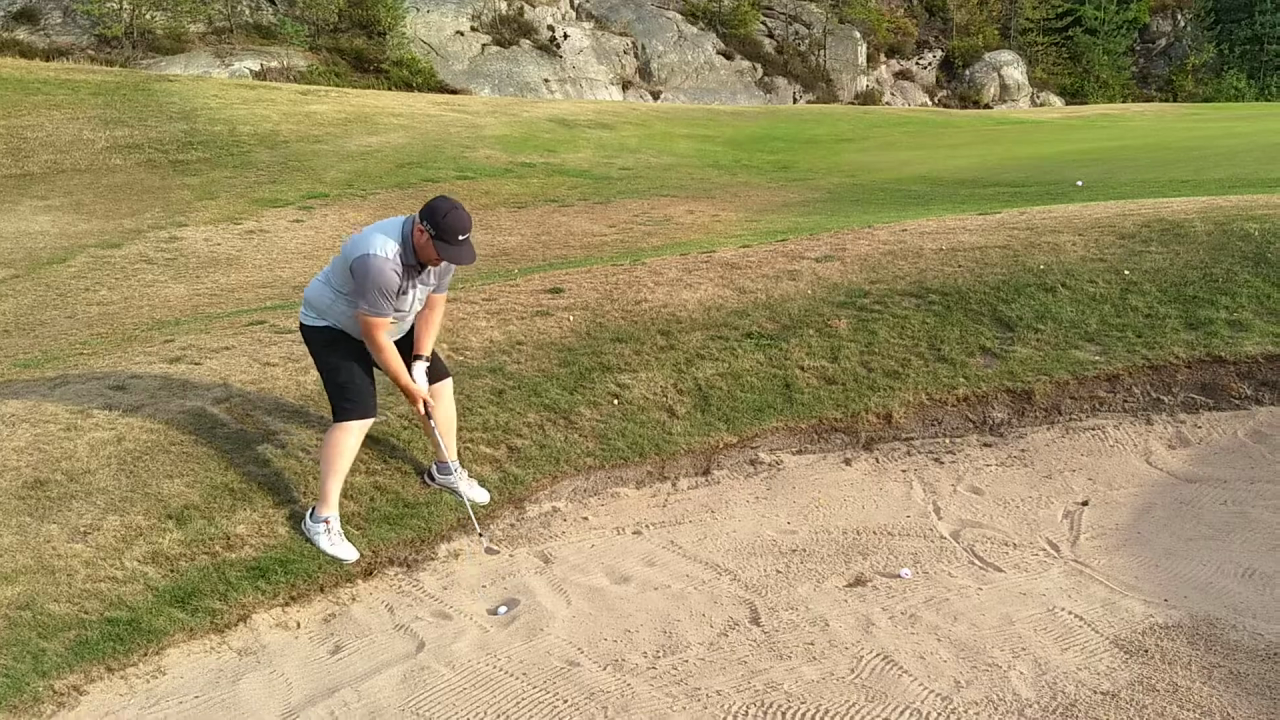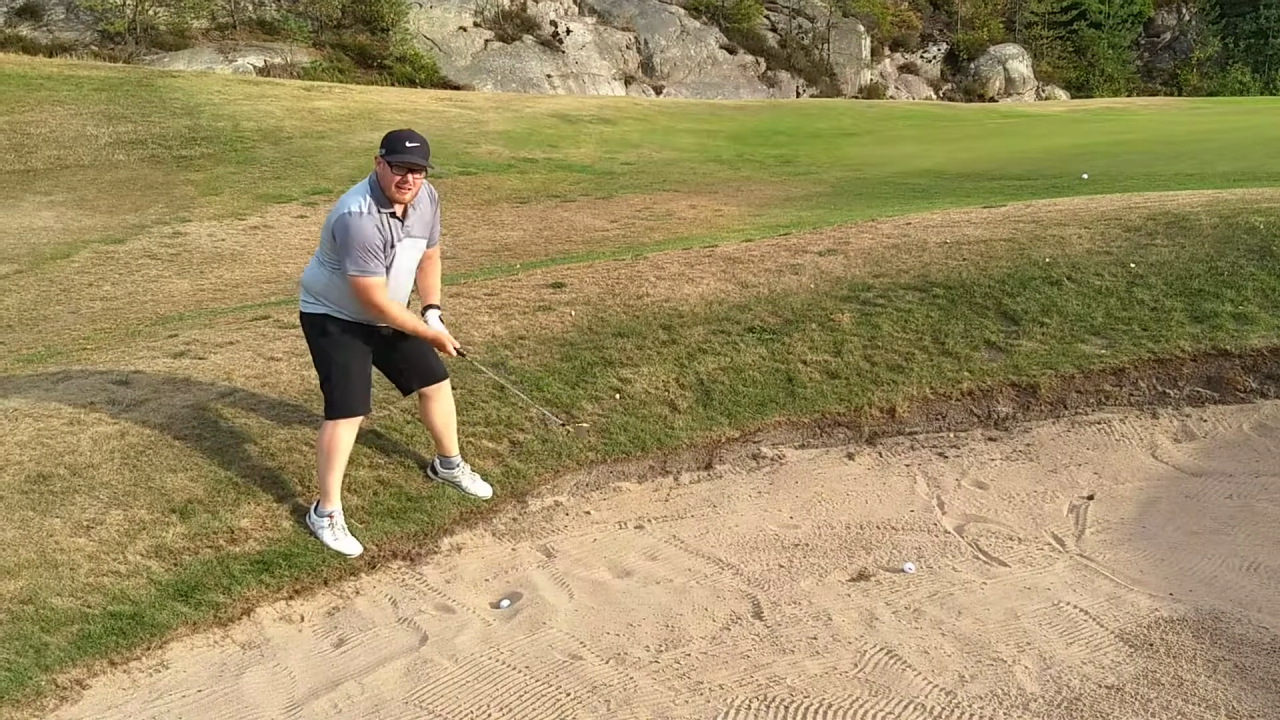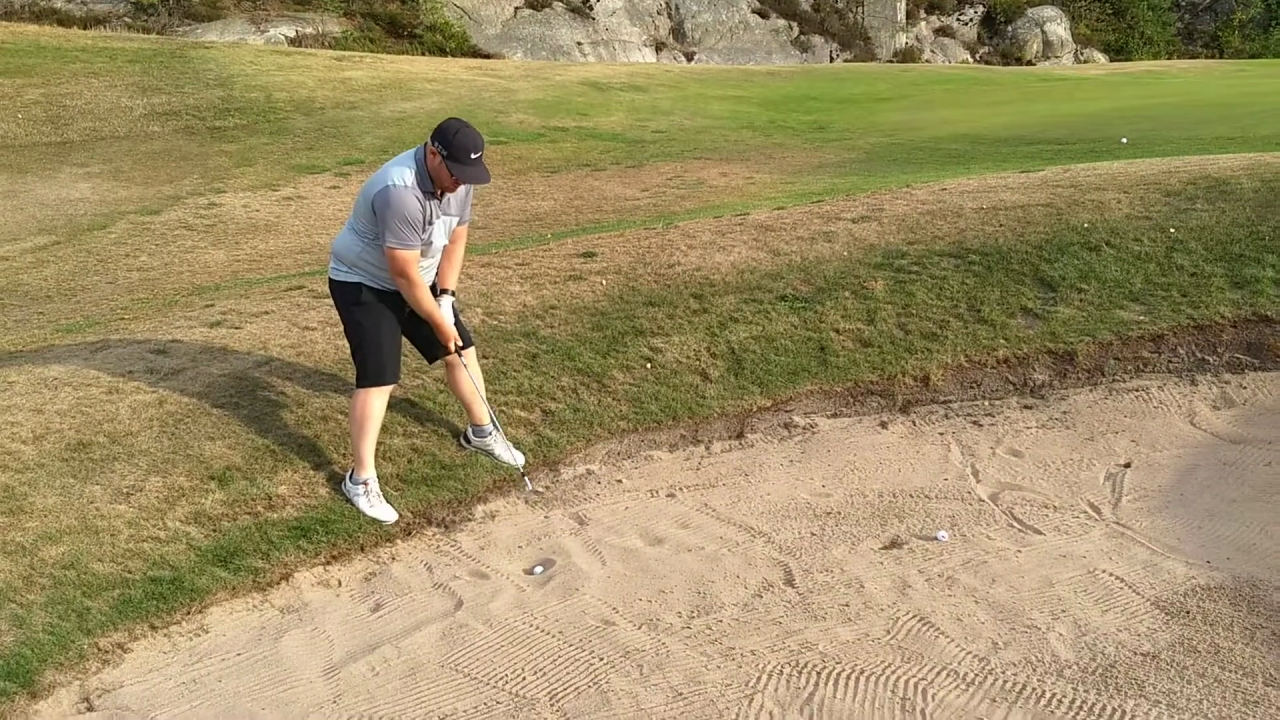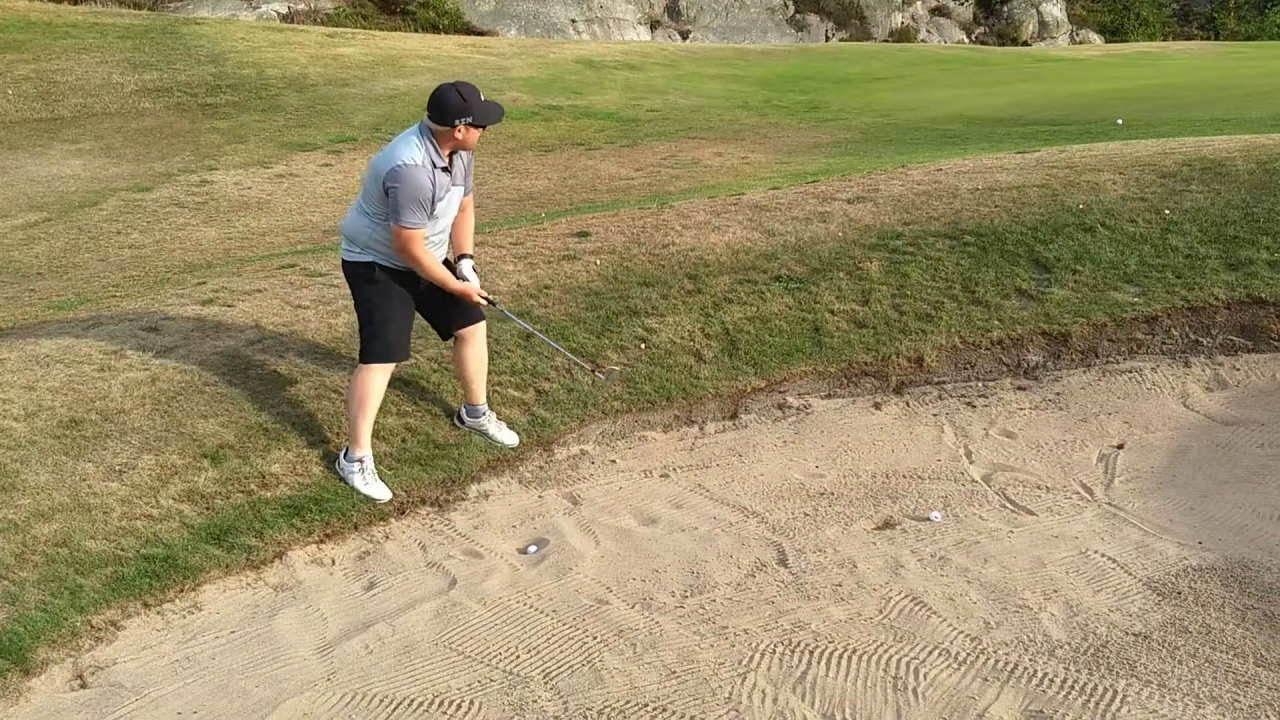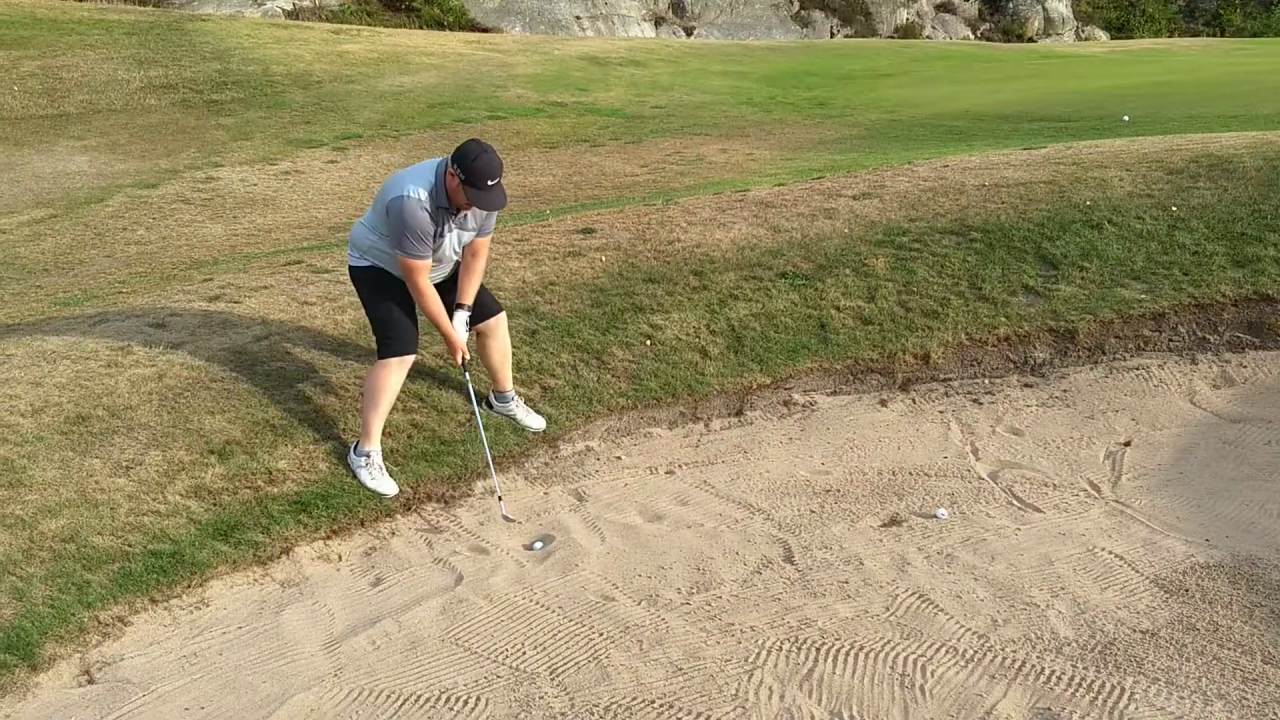
dt=1s
person 1, frame 1
left shoulder: (441, 247)
right shoulder: (380, 259)
left elbow: (432, 307)
right elbow: (376, 337)
left wrist: (420, 365)
right wrist: (408, 388)
left hip: (391, 320)
right hip: (333, 326)
left knee: (440, 380)
right knee: (357, 415)
left ankle: (447, 469)
right ankle: (322, 518)
person 1, frame 2
left shoulder: (426, 199)
right shoulder: (358, 217)
left elbow: (429, 255)
right elbow: (373, 299)
left wrist: (433, 311)
right wrist: (429, 333)
left hip: (389, 315)
right hip: (336, 317)
left knee: (435, 383)
right knee: (347, 411)
left ankle: (449, 464)
right ankle: (326, 512)
person 1, frame 3
left shoulder: (457, 180)
right shoulder: (400, 191)
left elbow: (456, 239)
right elbow: (404, 274)
left wrist: (446, 297)
right wrist: (439, 324)
left hip: (418, 281)
right hip: (364, 284)
left knee: (461, 351)
right knee: (378, 379)
left ankle: (481, 432)
right ankle: (361, 480)
person 1, frame 4
left shoulder: (459, 152)
right shoulder: (411, 170)
left elbow: (464, 206)
right elbow: (409, 248)
left wrist: (465, 262)
right wrist: (456, 287)
left hip: (425, 259)
right hip: (377, 264)
left knee: (472, 325)
right knee: (381, 357)
left ankle: (475, 413)
right ankle: (356, 458)
person 1, frame 5
left shoulder: (481, 191)
right shoulder: (413, 202)
left elbow: (476, 254)
right elbow: (416, 281)
left wrist: (462, 312)
right wrist: (449, 335)
left hip: (440, 266)
right hip: (381, 268)
left knee: (493, 318)
right knee: (399, 353)
left ankle: (504, 398)
right ankle: (366, 452)
